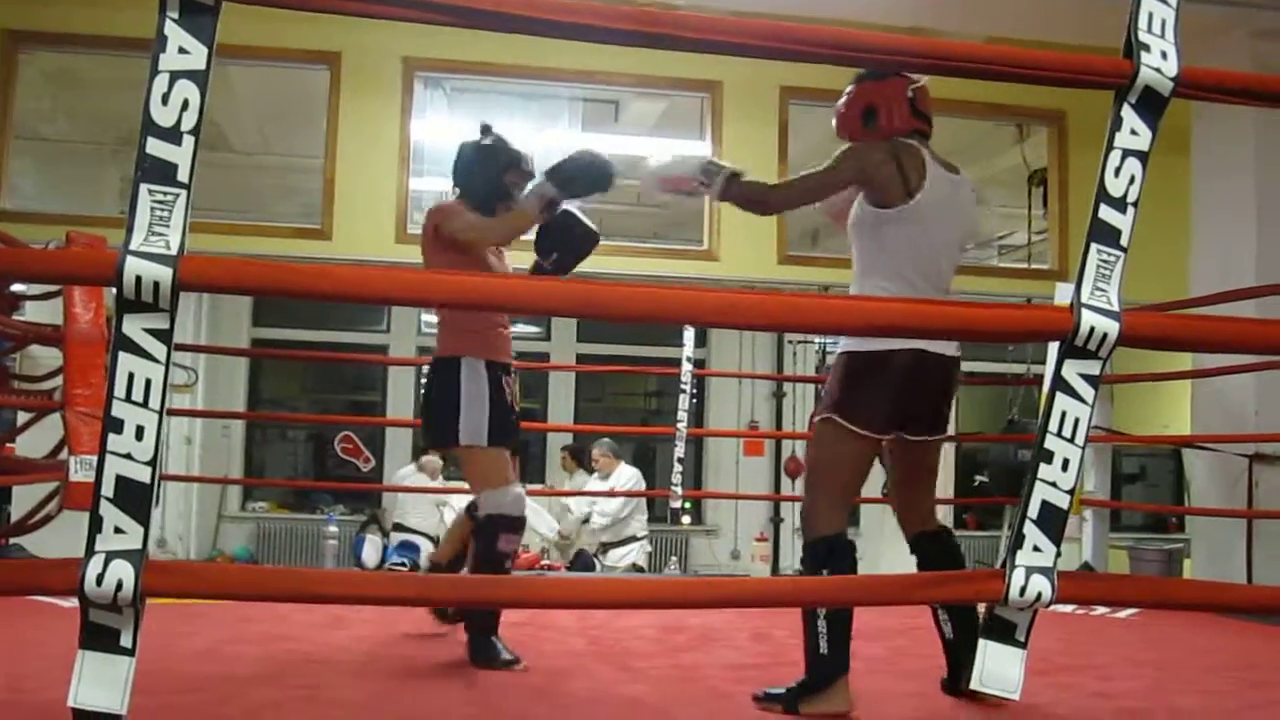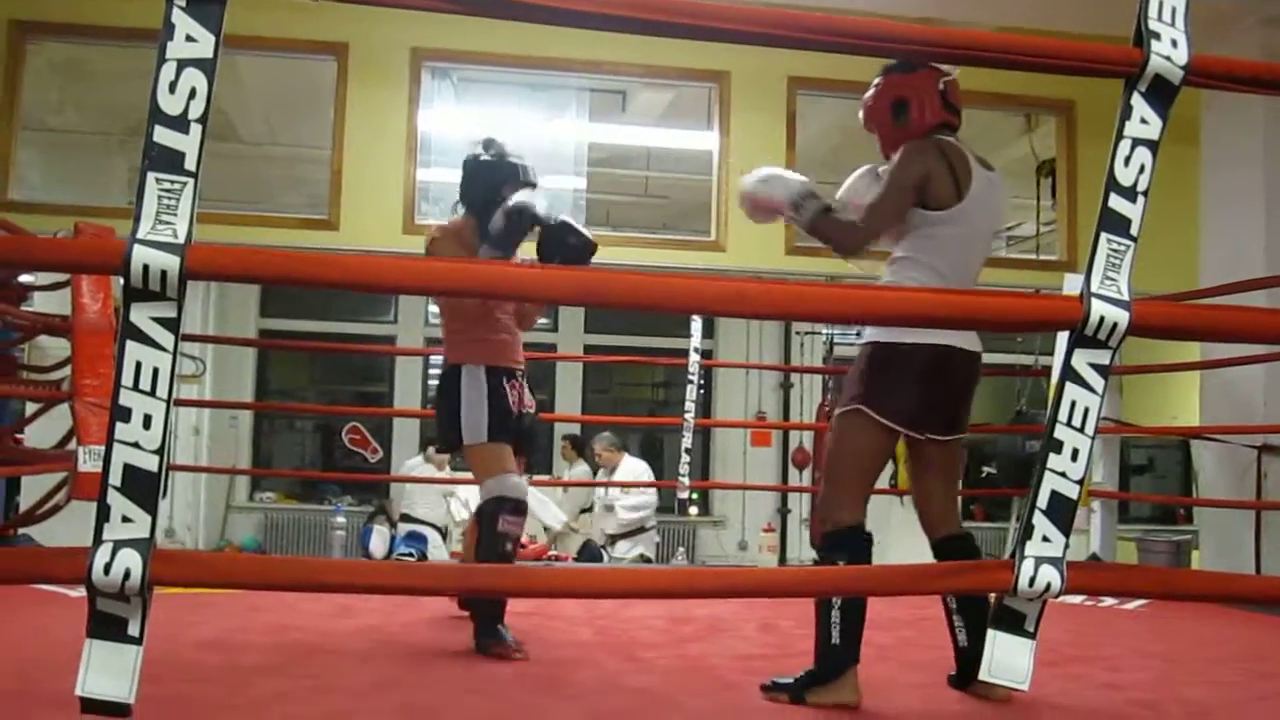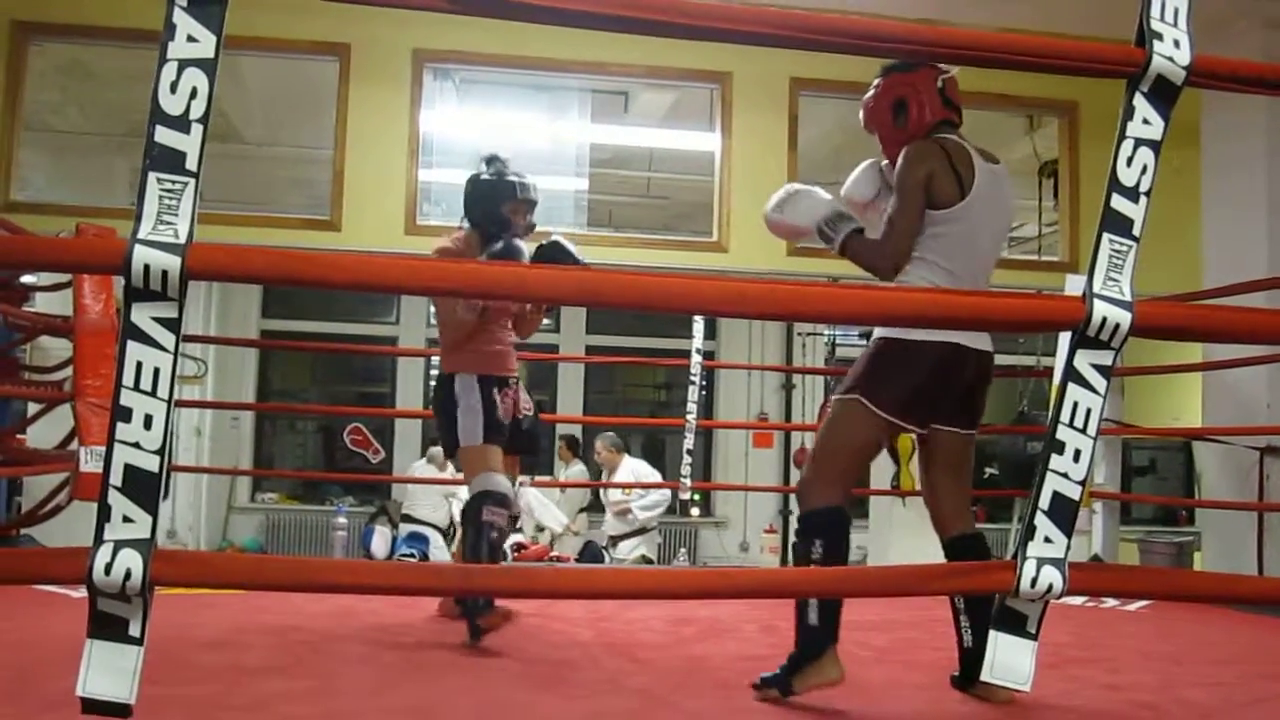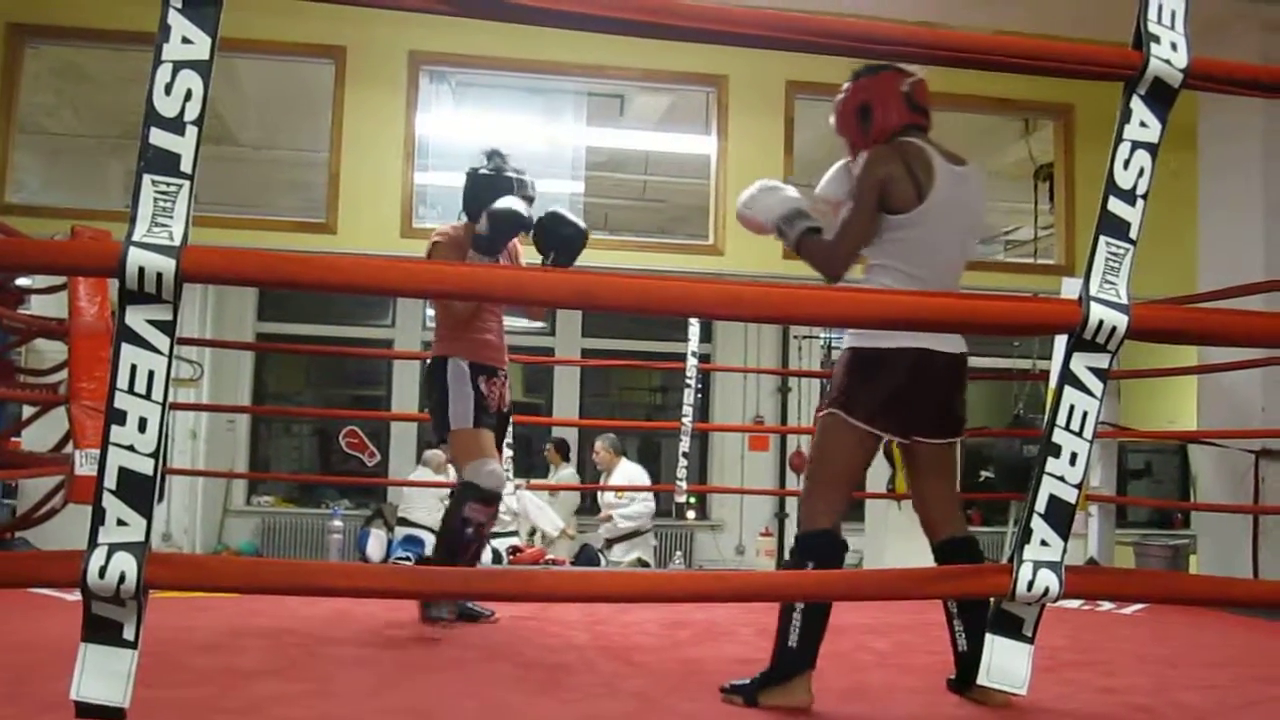
dt=0.2s
person 1, frame 1
left shoulder: (883, 157)
right shoulder: (962, 187)
left elbow: (772, 199)
left wrist: (703, 174)
left hip: (878, 354)
right hip: (935, 358)
left knee: (824, 514)
right knee: (918, 514)
right ankle: (968, 663)
person 1, frame 2
left shoulder: (923, 156)
right shoulder: (986, 179)
left elbow: (852, 240)
left wrist: (794, 198)
right wrist: (885, 213)
left hip: (904, 346)
right hip: (957, 352)
left knee: (837, 504)
right knee: (939, 514)
left ankle: (836, 670)
right ankle: (978, 665)
person 1, frame 3
left shoulder: (925, 155)
right shoulder: (996, 173)
left elbow: (888, 263)
left wrist: (828, 222)
right wrist: (886, 208)
left hip: (914, 344)
right hip: (969, 352)
left knee: (821, 485)
right knee: (954, 513)
left ankle: (815, 652)
right ankle: (985, 665)
person 1, frame 4
left shoulder: (885, 160)
right shoulder: (966, 174)
left elbow: (836, 265)
left wrist: (789, 218)
left hip: (884, 351)
right hip: (943, 356)
left knee: (820, 507)
right knee: (943, 516)
left ankle: (790, 673)
right ankle: (980, 668)
person 2, frame 1
left shoulder: (486, 242)
right shoulder: (446, 217)
left elbow: (507, 306)
right elbow: (500, 232)
left wrist: (554, 262)
right wrist: (555, 186)
left hip: (489, 374)
right hip: (467, 373)
left knee: (492, 501)
right knee: (505, 506)
right ankle: (483, 635)
person 2, frame 2
left shoulder: (498, 244)
right shoulder: (448, 238)
left elbow: (522, 318)
right elbow: (464, 302)
left wrist: (555, 269)
right wrist: (499, 246)
left hip: (509, 379)
right hip: (474, 379)
left knee: (502, 495)
right knee: (507, 494)
left ankle: (469, 590)
right ankle: (488, 622)
person 2, frame 3
left shoulder: (508, 255)
right shoulder: (451, 255)
right elbow: (450, 334)
left hip: (507, 386)
right hip: (467, 385)
left knee: (499, 498)
right knee: (492, 492)
left ankle: (463, 594)
right ankle: (479, 605)
person 2, frame 4
left shoulder: (508, 245)
right shoulder: (447, 242)
left elbow: (534, 307)
right elbow: (455, 310)
left wrist: (557, 260)
right wrist: (483, 250)
left hip: (494, 375)
right hip: (458, 370)
left knee: (484, 487)
right knee: (483, 481)
